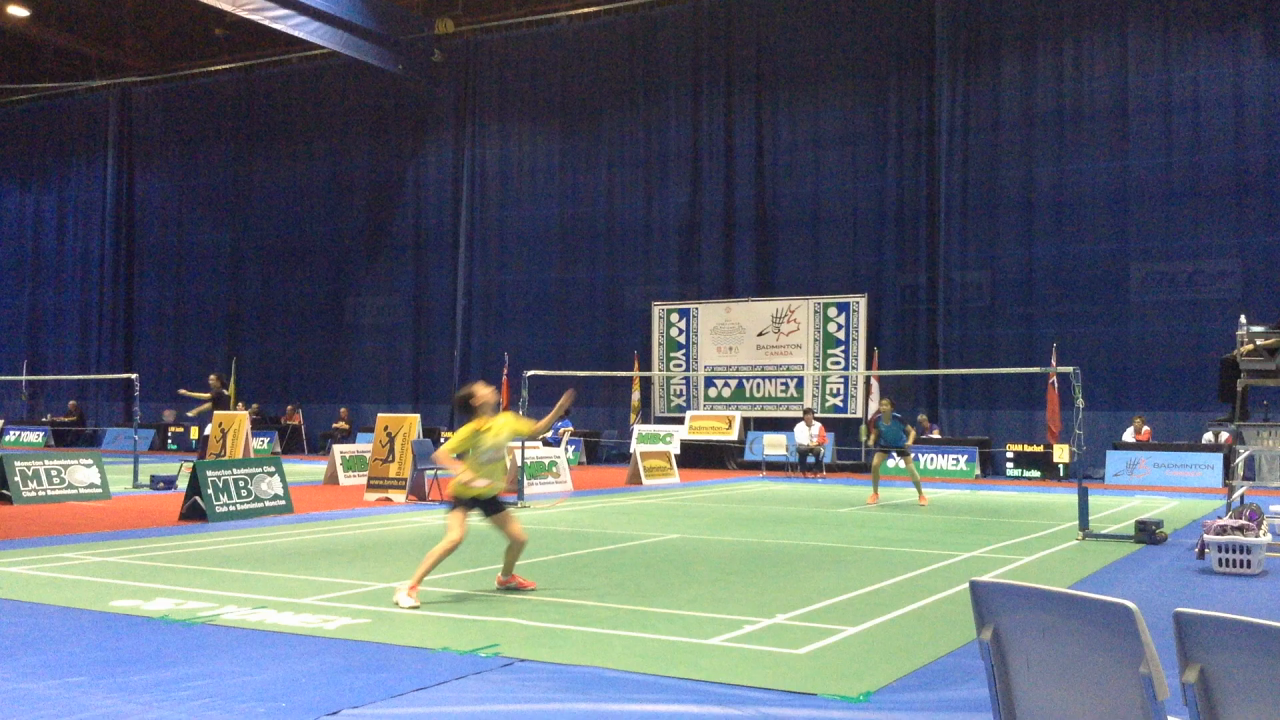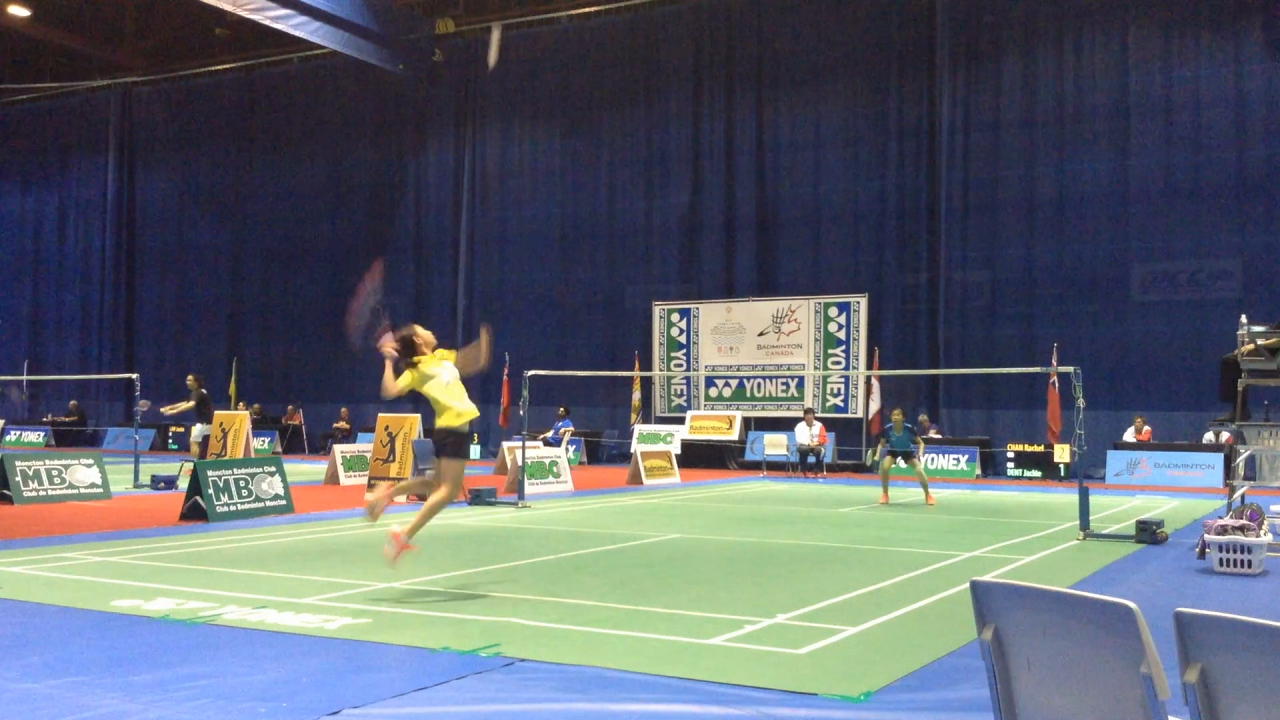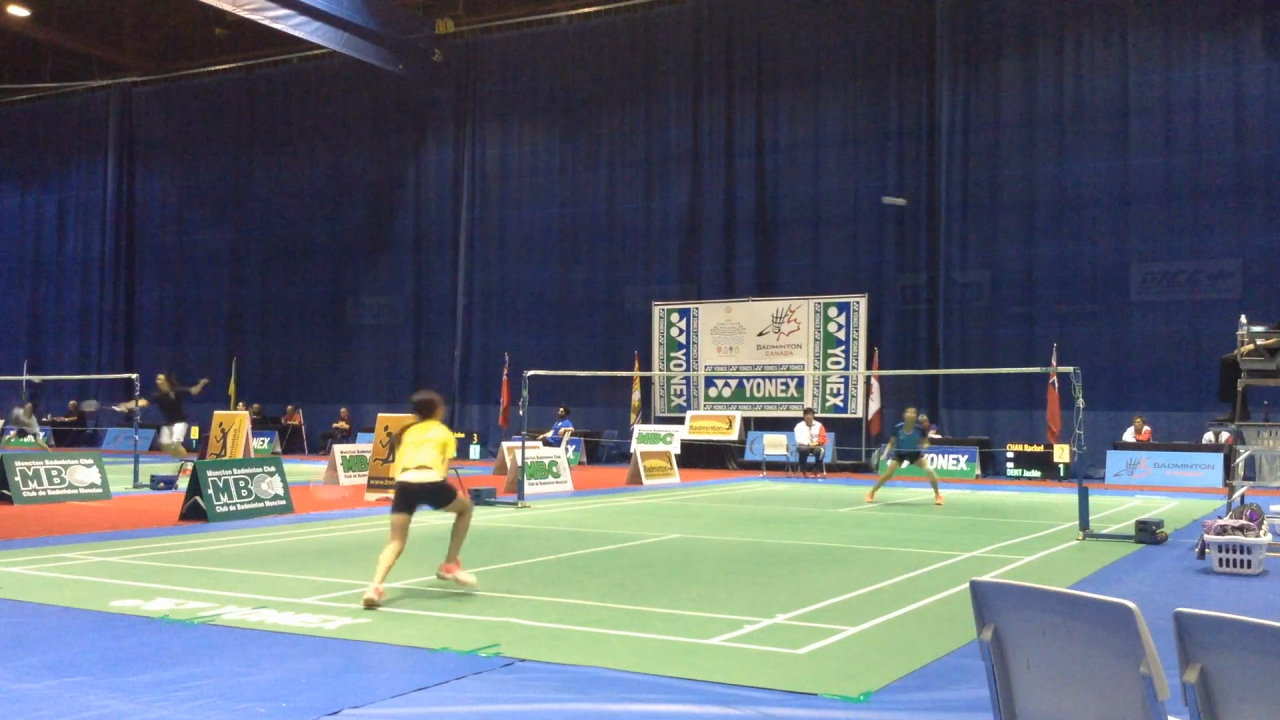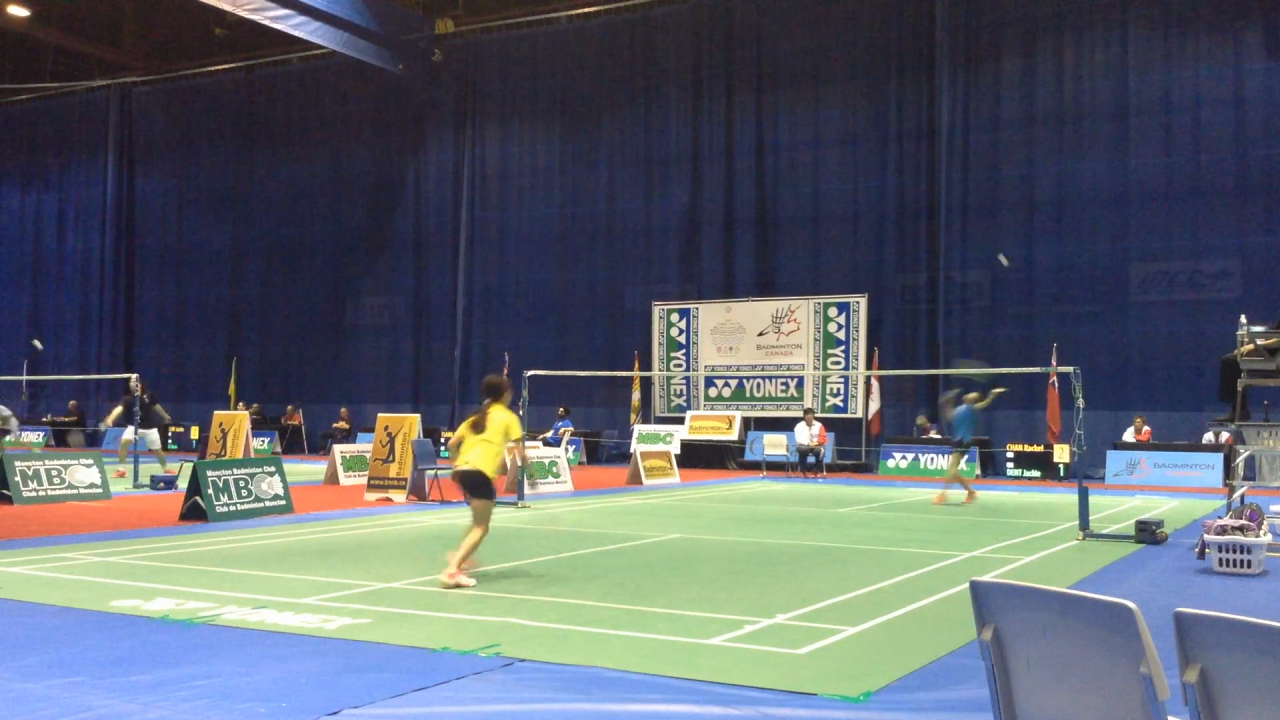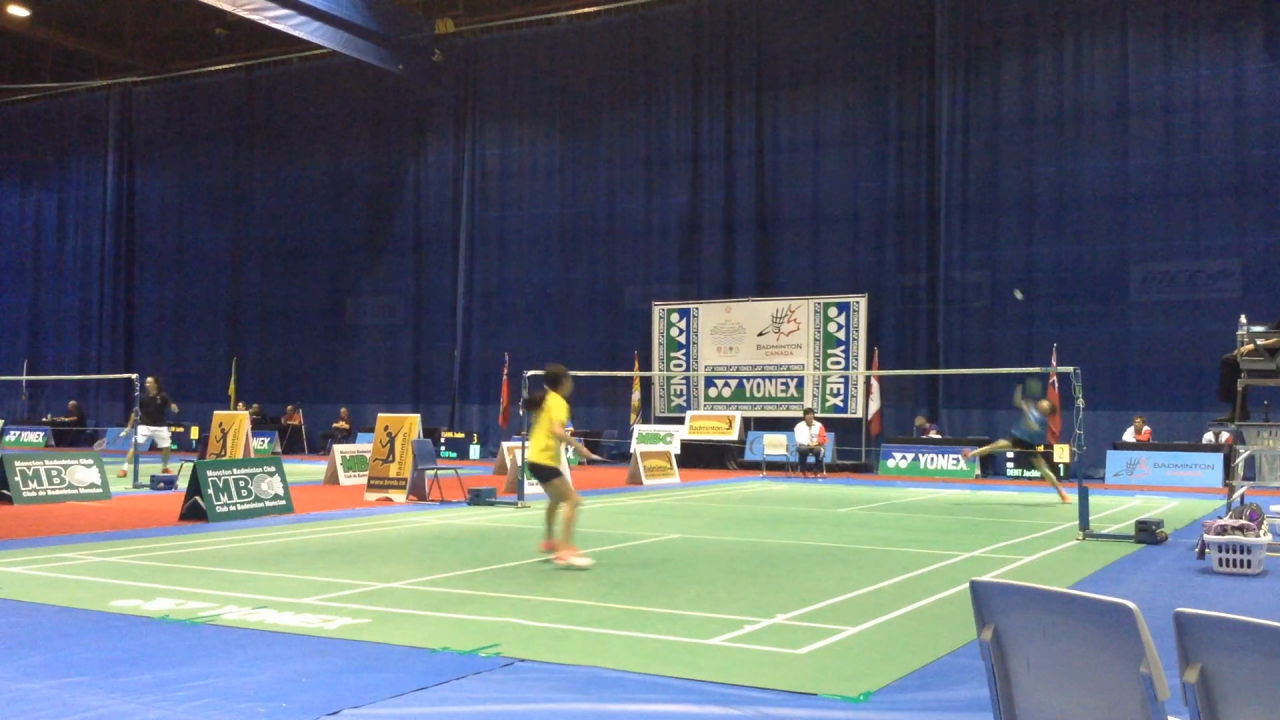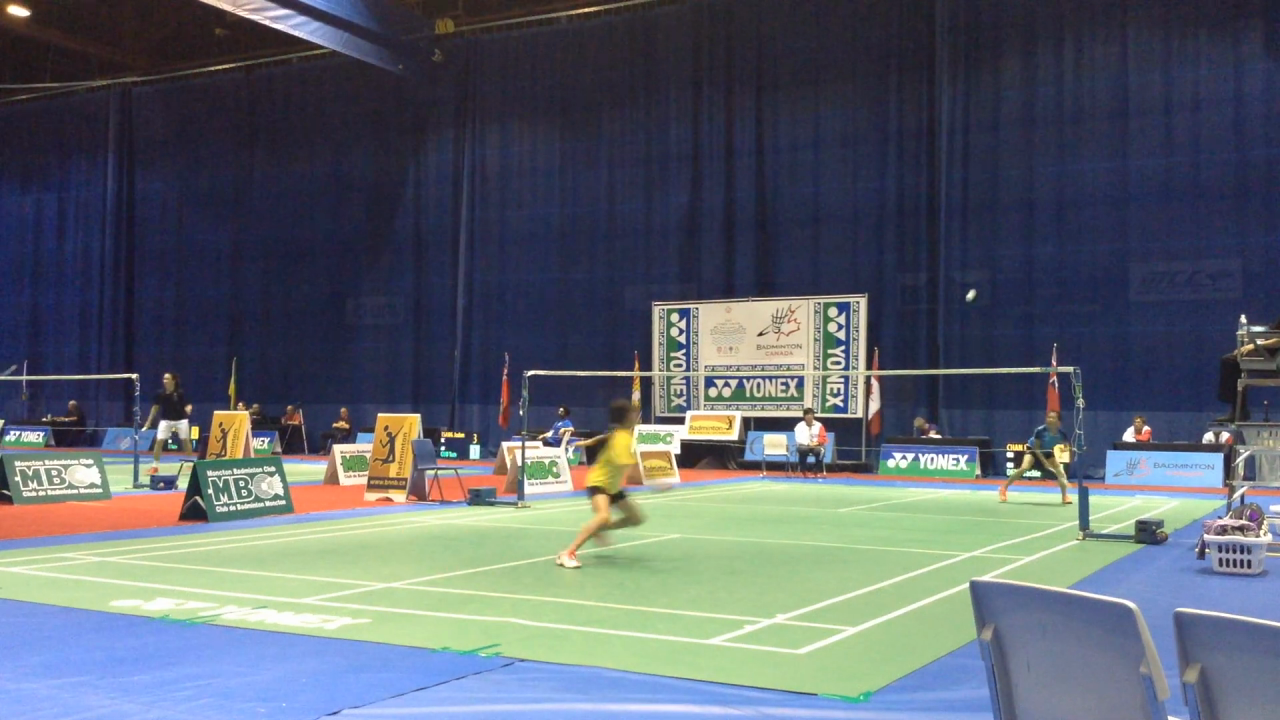
dt=0.4s
person 1, frame 1
left shoulder: (506, 421)
right shoulder: (471, 431)
left elbow: (539, 428)
right elbow: (440, 456)
left wrist: (561, 406)
right wrist: (462, 471)
left hip: (488, 493)
right hip: (464, 493)
left knee: (519, 538)
right knee: (455, 538)
left ankle: (507, 577)
right ankle: (410, 587)
person 1, frame 2
left shoulder: (446, 357)
right shoulder: (416, 371)
left elbow: (475, 365)
right elbow: (389, 392)
left wrist: (483, 340)
right wrist: (388, 360)
left hip: (457, 429)
right hip: (451, 430)
left knee: (436, 483)
right knee: (448, 490)
left ankle: (384, 495)
right ankle: (404, 535)
person 1, frame 3
left shoulder: (408, 432)
right shoulder: (444, 433)
left elbow: (400, 463)
right elbow: (447, 465)
left hip: (404, 483)
right hip: (432, 482)
left knee: (395, 542)
right knee: (465, 509)
left ankle: (375, 586)
right ankle: (450, 564)
person 1, frame 4
left shoulder: (475, 416)
right shoulder: (508, 417)
left elbow: (452, 445)
right elbow: (519, 451)
left hip: (461, 470)
right hip: (480, 472)
left knee: (480, 521)
right knee: (481, 527)
left ankle: (462, 559)
right ankle: (452, 570)
person 1, frame 5
left shoulder: (546, 401)
right shoulder: (559, 403)
right elbow: (558, 431)
right wrist: (579, 447)
left hip: (538, 460)
right hip: (543, 461)
left knee: (557, 498)
right knee: (573, 501)
left ankle: (550, 542)
right ankle: (566, 552)
person 1, frame 6
left shoulder: (624, 435)
right shoulder: (621, 439)
left elbow: (598, 440)
right elbow: (631, 472)
left wrist: (586, 443)
left hip: (613, 486)
right hip: (599, 484)
left knee: (637, 518)
right knee: (604, 518)
left ankle: (599, 531)
right ankle: (568, 553)
